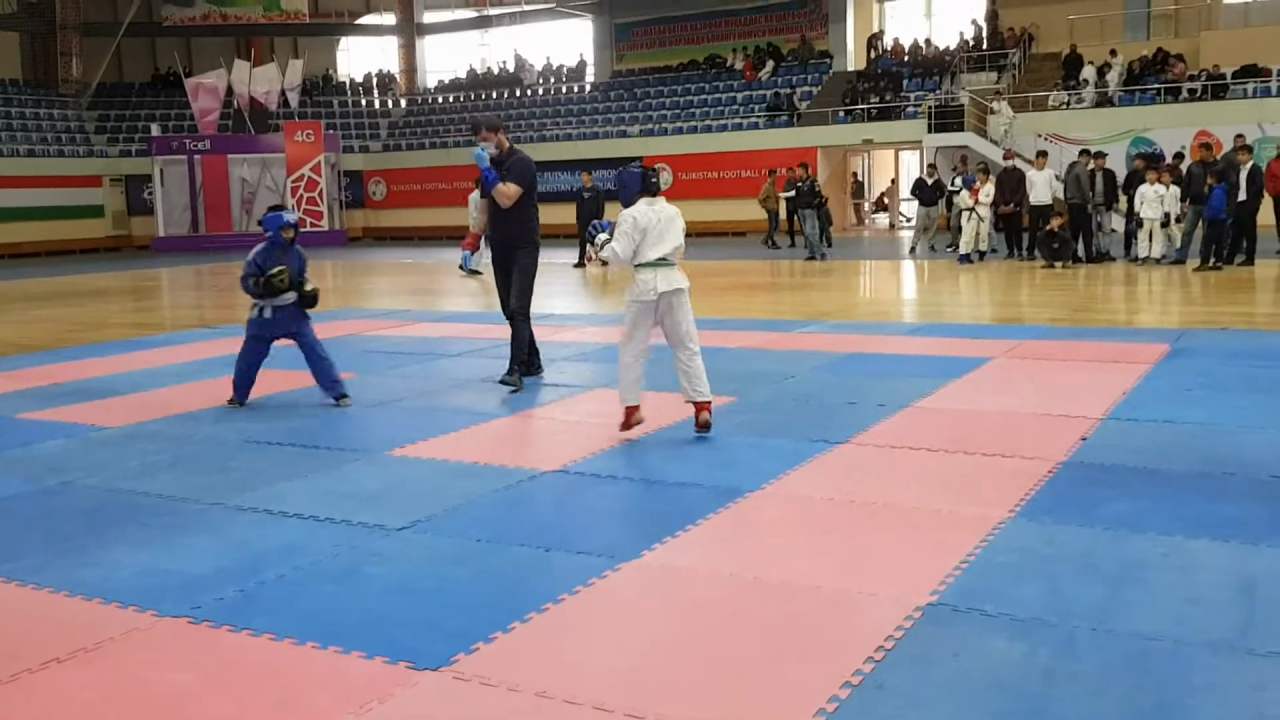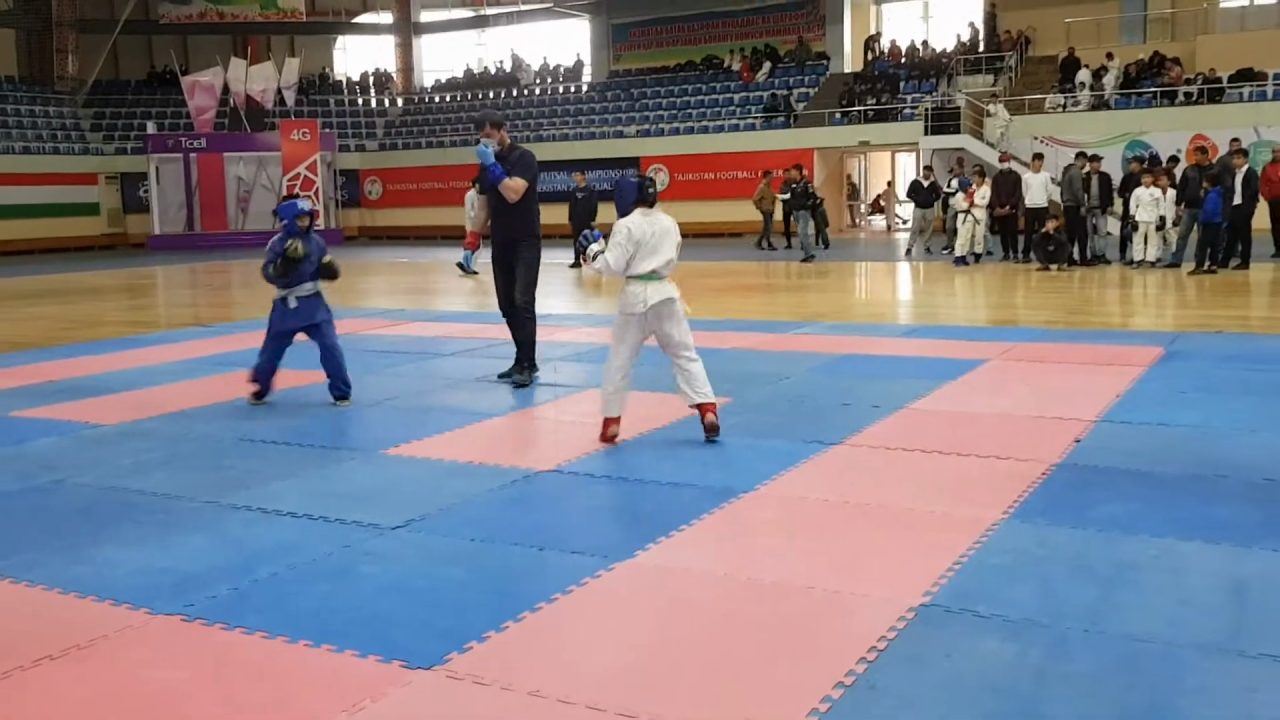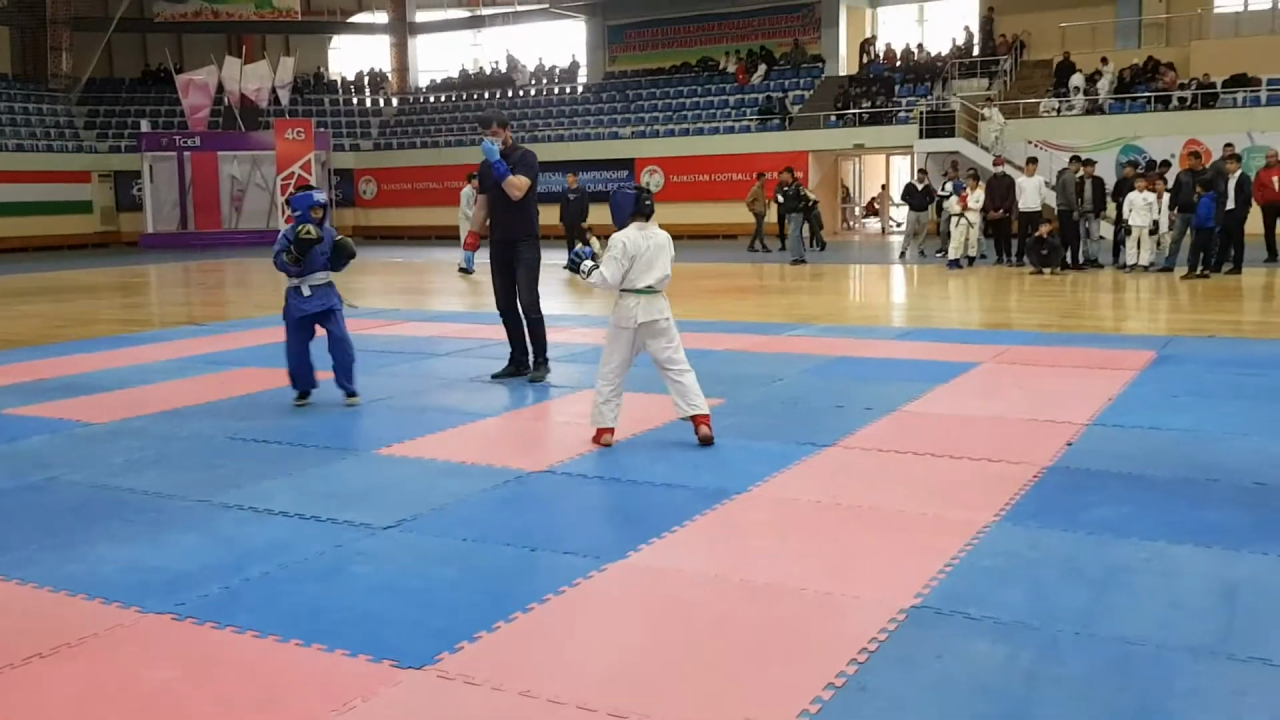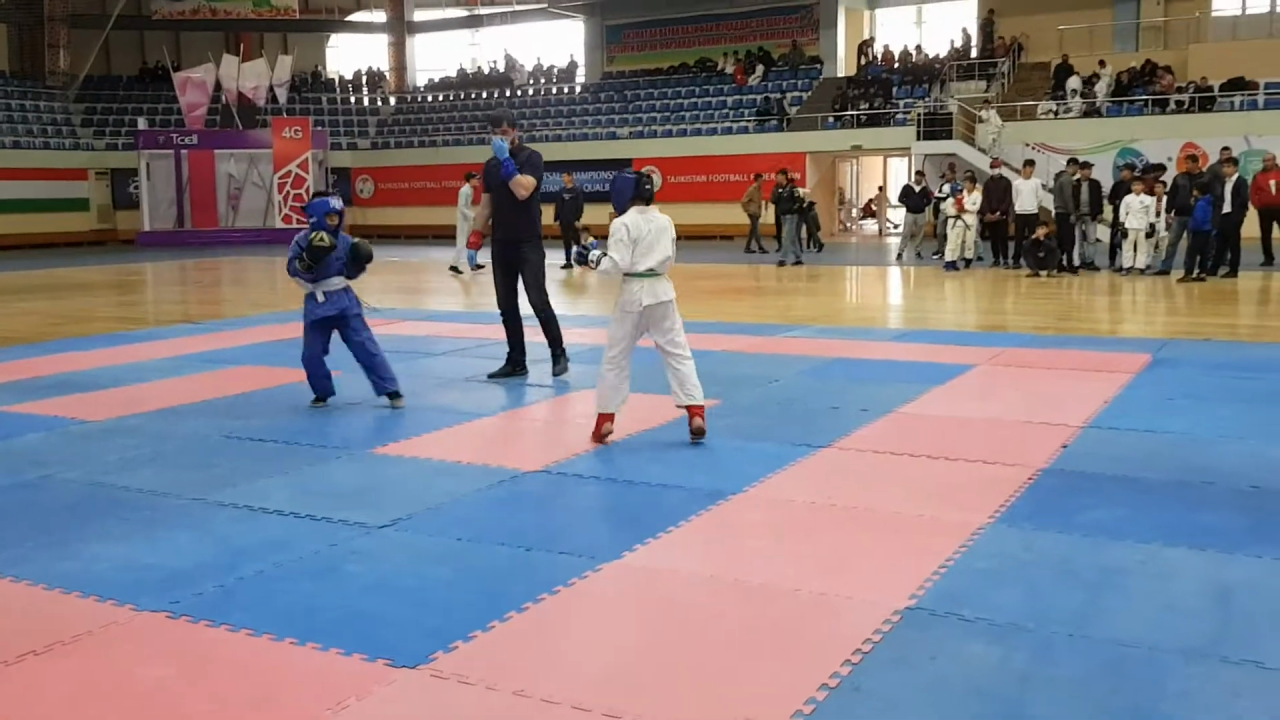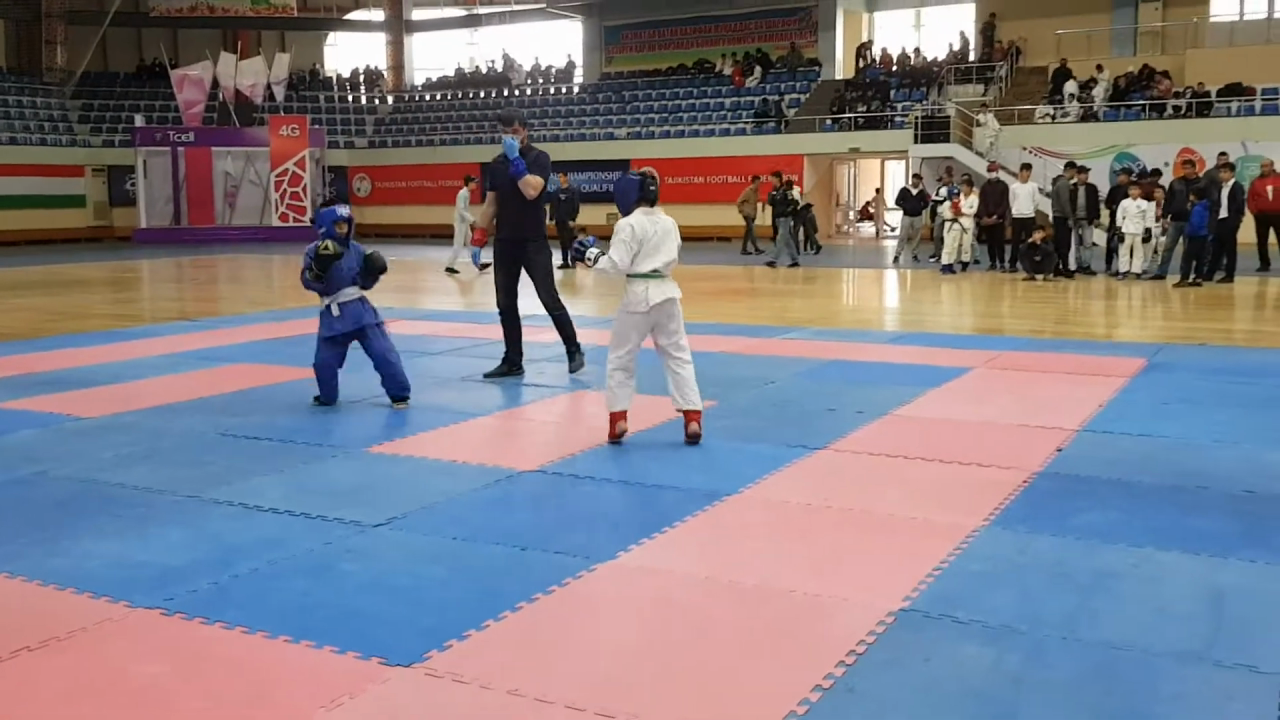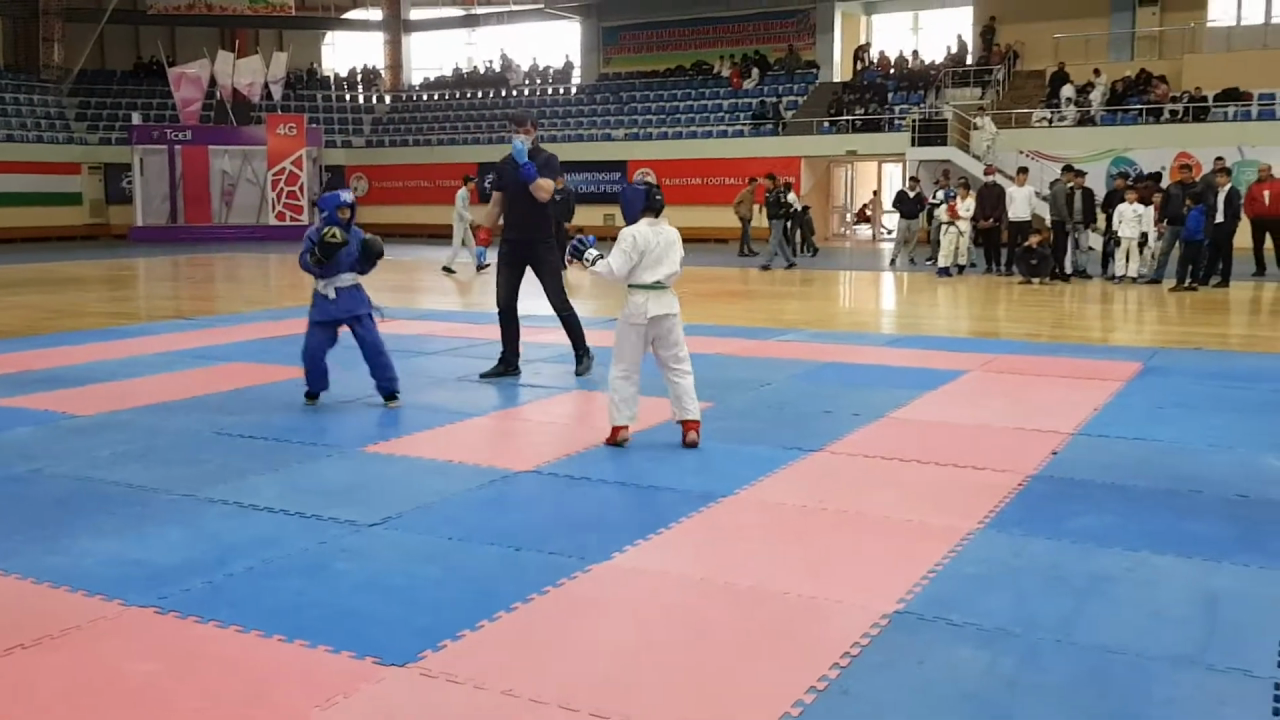
dt=0.1s
person 1, frame 1
left shoulder: (522, 163)
right shoulder: (492, 166)
left elbow: (506, 199)
right elbow: (486, 209)
left wrist: (486, 170)
left hip: (524, 247)
right hip: (500, 247)
left knee: (518, 308)
right knee: (510, 310)
left ankle: (515, 370)
right ankle: (531, 362)
person 1, frame 2
left shoulder: (523, 158)
right shoulder: (487, 166)
left elbow: (513, 194)
right elbow: (484, 207)
left wrist: (492, 164)
left hip: (526, 242)
right hip: (500, 244)
left knee: (524, 303)
right knee: (507, 306)
left ankle: (527, 365)
right ankle: (524, 360)
person 1, frame 3
left shoulder: (525, 157)
right shoulder: (486, 166)
left elbow: (517, 191)
right elbow: (482, 206)
left wrist: (496, 161)
right wrist: (471, 243)
left hip: (525, 242)
right hip: (499, 244)
left knee: (528, 303)
right knee: (505, 306)
left ankle: (540, 361)
right ankle: (518, 361)
person 1, frame 4
left shoulder: (531, 158)
right shoulder: (491, 165)
left elbow: (523, 191)
right elbow: (486, 206)
left wrist: (505, 160)
left hip: (528, 242)
right hip: (501, 243)
left knee: (538, 301)
right knee: (507, 306)
left ankle: (559, 355)
right ankle: (516, 362)
person 1, frame 5
left shoulder: (539, 158)
right shoulder: (497, 164)
left elbow: (531, 191)
right elbow: (490, 204)
left wrist: (514, 158)
right wrist: (478, 240)
left hip: (533, 242)
right hip: (504, 243)
left knee: (549, 300)
right knee: (505, 305)
left ankle: (575, 351)
right ankle: (512, 361)
person 1, frame 6
left shoulder: (548, 160)
right shoulder: (505, 164)
left elbow: (543, 193)
right elbow: (496, 204)
left wrist: (524, 163)
left hip: (542, 243)
right hip: (511, 243)
left knee: (559, 302)
right knee: (505, 304)
left ankle: (583, 354)
right ankle: (509, 362)
person 2, frame 1
left shoulder: (631, 215)
right shoulder: (673, 212)
left elbow: (621, 255)
left wrist: (601, 240)
left hip: (646, 284)
right hip: (674, 282)
left knee: (632, 349)
right knee: (687, 346)
left ankle: (632, 409)
right ankle: (702, 407)
person 2, frame 2
left shoulder: (625, 227)
right shoulder: (668, 223)
left elbow: (614, 266)
left wrist: (593, 251)
left hip: (635, 296)
right hip: (665, 294)
left knee: (619, 361)
right knee: (685, 355)
left ankle: (611, 421)
right ankle: (708, 411)
person 2, frame 3
left shoulder: (621, 239)
right shoulder: (664, 237)
left elbow: (609, 279)
left wrist: (586, 267)
left hip: (630, 309)
right hip: (657, 308)
left knee: (611, 371)
right knee: (678, 368)
left ankle: (604, 429)
right ankle: (702, 423)
person 2, frame 4
left shoulder: (623, 224)
right shoulder: (665, 222)
left elbow: (617, 263)
left wrist: (593, 257)
left hip: (634, 294)
right hip: (661, 291)
left knee: (616, 357)
right knee: (677, 353)
left ankle: (605, 419)
right ankle: (696, 414)
person 2, frame 5
left shoulder: (628, 225)
right shoulder: (670, 223)
left elbow: (617, 264)
left wrist: (591, 255)
left hip: (637, 295)
right hip: (666, 293)
left knee: (620, 358)
right knee: (679, 356)
left ankle: (618, 418)
right ankle: (693, 418)
person 2, frame 6
left shoulder: (631, 234)
right shoulder: (673, 234)
left elbow: (614, 270)
left wrist: (589, 255)
left hip: (638, 306)
right hip: (666, 304)
left knee: (624, 369)
right knee: (678, 367)
left ankle: (621, 427)
right ankle: (690, 427)
person 3, frame 1
left shoulder: (296, 252)
right shoulder: (259, 254)
right elbow: (247, 282)
left wrist: (308, 291)
right wrist: (265, 285)
left hip: (293, 310)
right hip: (266, 314)
left knee: (315, 351)
right knee: (251, 356)
left ankle: (337, 391)
right ankle: (239, 395)
person 3, frame 2
left shoulder: (316, 241)
right shoulder: (278, 244)
left elbow: (322, 271)
right elbow: (269, 274)
left wrist: (328, 270)
right wrist: (286, 264)
left hip: (313, 302)
right hip: (287, 305)
left knee: (330, 347)
right knee: (273, 349)
left ankle: (341, 392)
right ankle: (262, 387)
person 3, frame 3
left shoulder: (329, 233)
right shoulder: (288, 234)
left elbow: (334, 264)
right elbow: (281, 263)
left wrist: (343, 256)
right wrist: (299, 250)
left hip: (326, 292)
right hip: (299, 297)
left knee: (340, 339)
right knee: (297, 346)
left ankle: (348, 389)
right ankle: (303, 388)
person 3, frame 4
left shoulder: (344, 240)
right shoulder: (303, 241)
left elbow: (349, 273)
right elbow: (294, 270)
left wrist: (359, 261)
right wrist: (310, 257)
left hip: (343, 298)
right hip: (317, 302)
left knee: (364, 344)
right knee: (312, 353)
left ankle: (390, 390)
right ankle: (322, 393)
person 3, frame 5
left shoulder: (356, 249)
right shoulder: (314, 251)
left elbow: (364, 282)
right elbow: (309, 282)
left wrist: (373, 272)
right wrist: (319, 266)
left hip: (360, 309)
right hip: (333, 314)
left knee: (383, 352)
right knee: (324, 361)
left ankle: (400, 394)
right ankle: (327, 396)
person 3, frame 6
left shoulder: (355, 233)
right shoulder: (314, 234)
left elbow: (363, 268)
right elbow: (307, 264)
left wrist: (372, 256)
right wrist: (320, 252)
left hip: (354, 295)
right hip: (326, 298)
left knee: (372, 343)
right knee: (314, 347)
left ankle: (389, 390)
right ankle: (315, 388)
